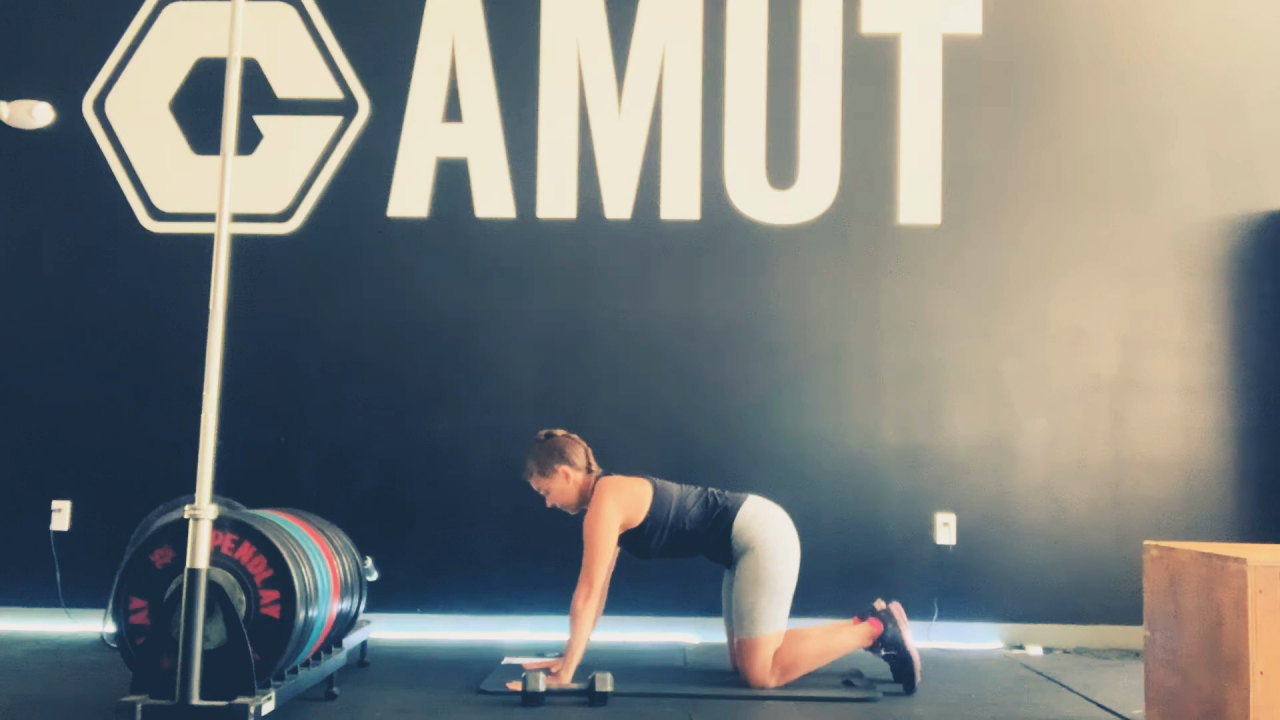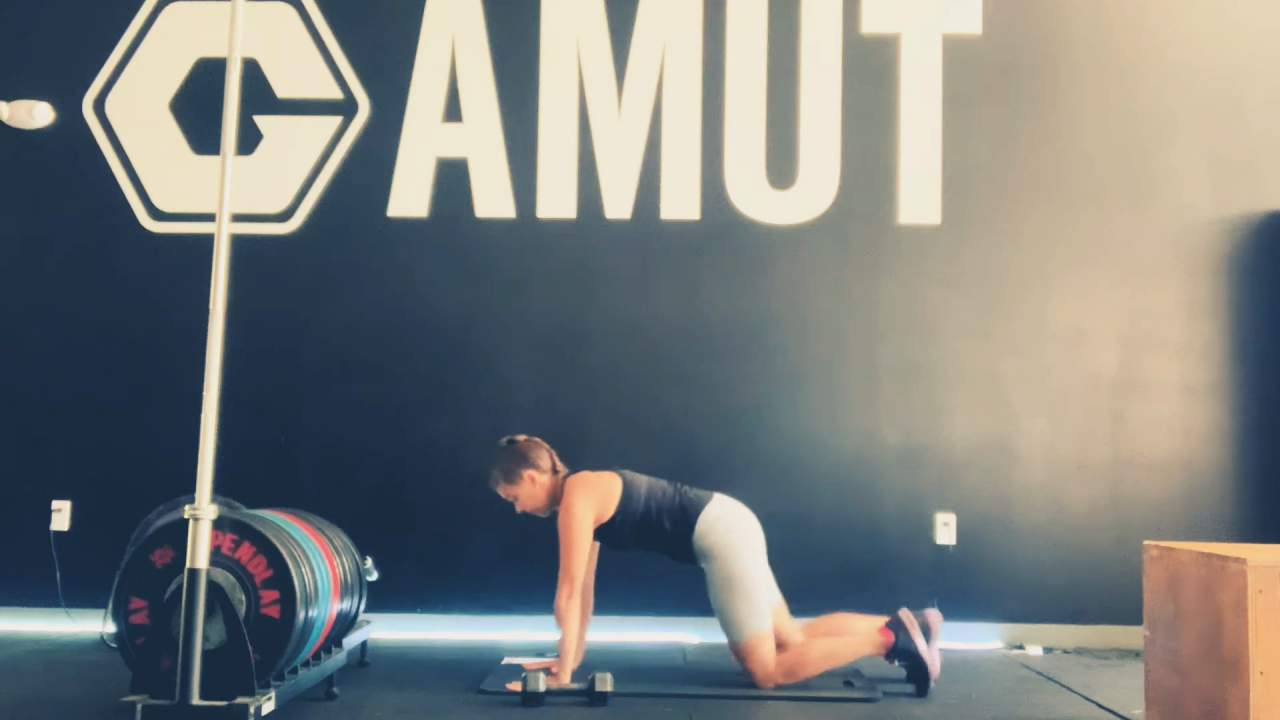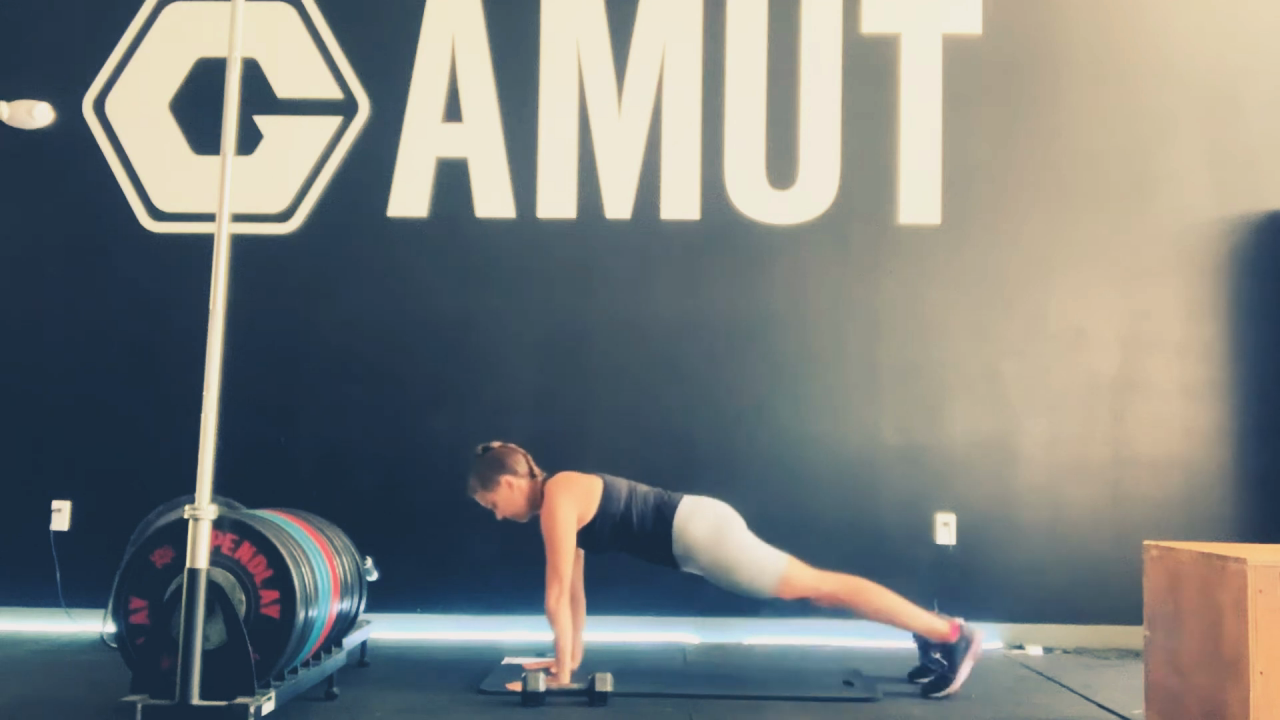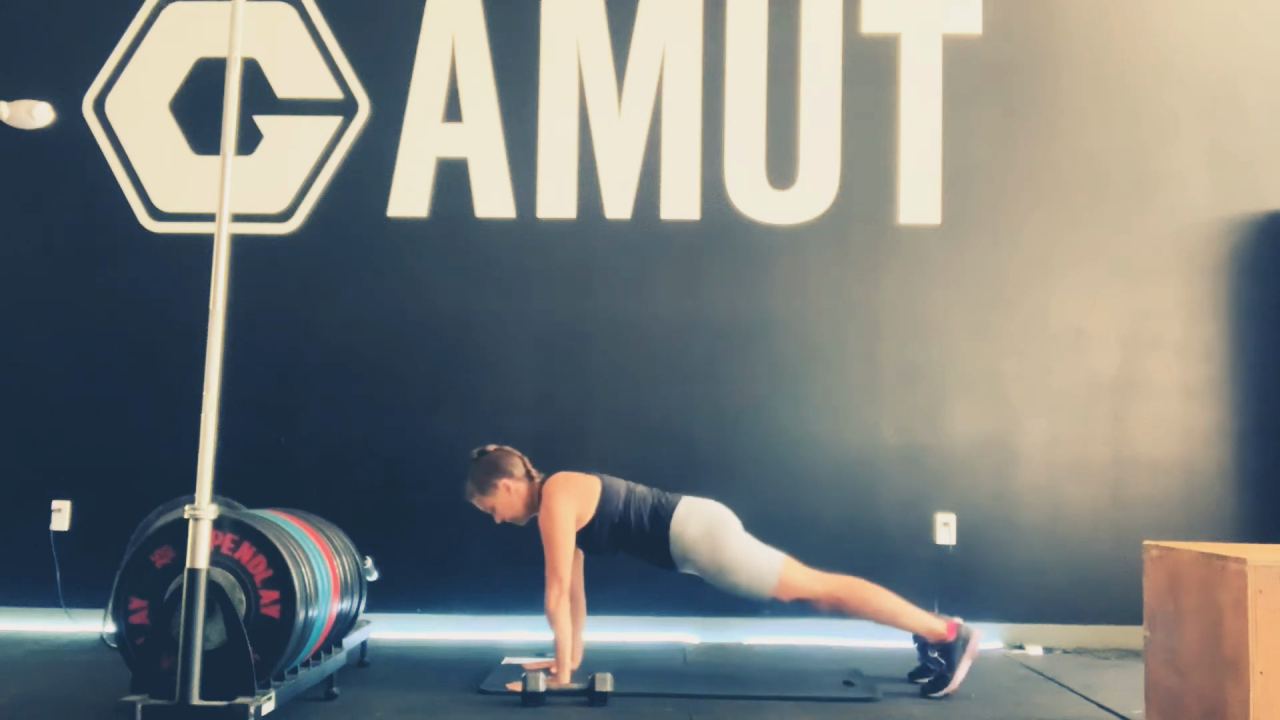
dt=0.4s
person 1, frame 1
left shoulder: (606, 499)
right shoulder: (607, 498)
left elbow: (587, 594)
right elbow: (597, 591)
left wrist: (566, 672)
right wrist: (567, 657)
left hip: (761, 535)
right hip: (747, 538)
left knee: (761, 675)
right knee: (743, 664)
left ankle: (876, 630)
right ankle: (864, 625)
person 1, frame 2
left shoulder: (575, 496)
right shoulder: (585, 495)
left elbow: (568, 593)
right elbow: (583, 586)
left wrist: (564, 671)
right wrist: (573, 654)
left hip: (720, 534)
right hip: (723, 529)
left knee: (767, 673)
right knee: (791, 638)
left ankle: (890, 638)
right ankle: (907, 625)
person 1, frame 3
left shoulder: (557, 497)
right shoulder: (562, 498)
left elbow: (556, 593)
right elbow: (573, 587)
left wrist: (562, 671)
right wrist: (572, 654)
left hip: (698, 532)
right hip: (696, 529)
left knee: (820, 588)
right knee: (817, 585)
left ankle: (950, 634)
right ankle: (932, 636)
person 1, frame 4
left shoulder: (556, 498)
right shoulder: (562, 498)
left elbow: (557, 592)
right elbow: (573, 588)
left wrist: (562, 671)
right wrist: (573, 654)
left hip: (696, 535)
right hip: (691, 533)
left knee: (818, 588)
right knee: (813, 589)
left ankle: (947, 635)
right ankle: (932, 635)
